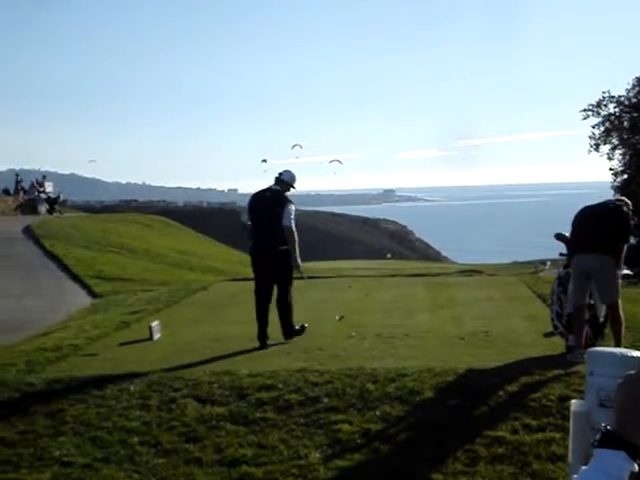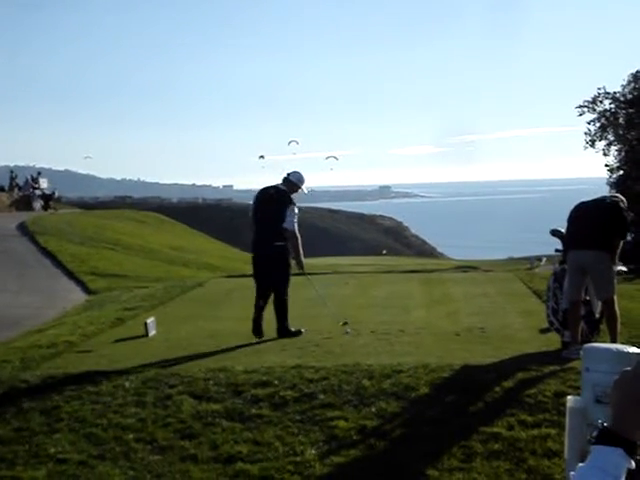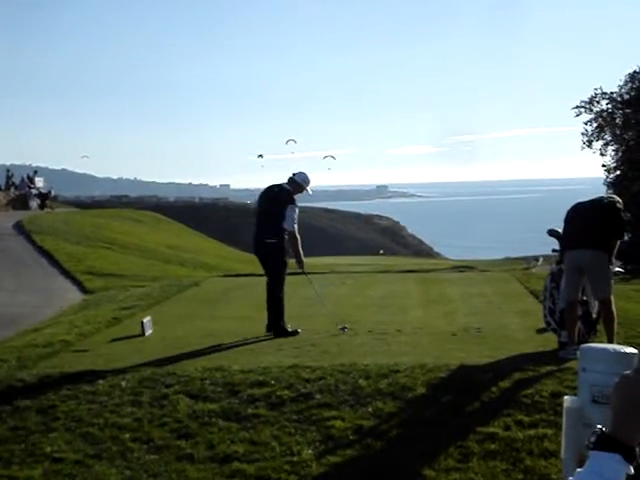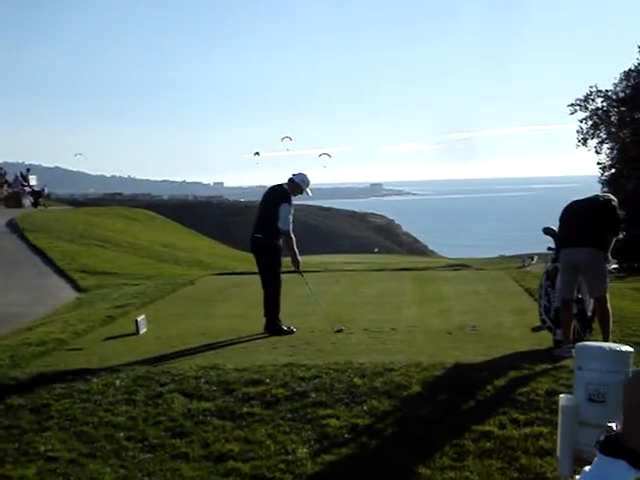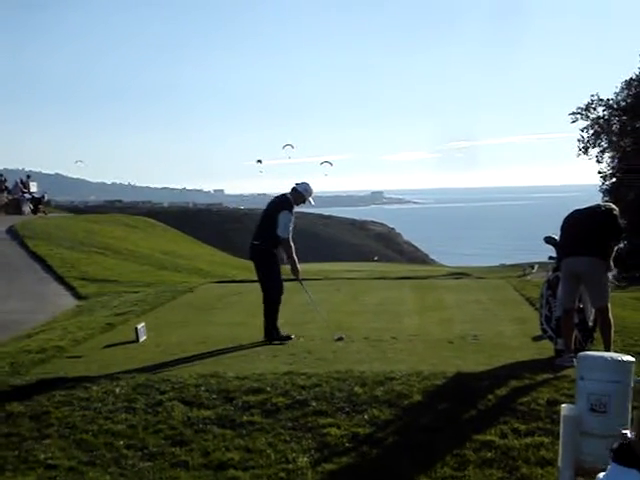
dt=0.3s
person 1, frame 1
left shoulder: (255, 198)
right shoulder: (285, 202)
left elbow: (247, 223)
right elbow: (289, 231)
right wrist: (296, 257)
left hip: (259, 252)
right hip: (280, 253)
left knee: (262, 295)
right knee: (284, 292)
left ankle: (263, 337)
right ankle: (288, 330)
person 1, frame 2
left shoulder: (262, 193)
right shoulder: (288, 203)
left elbow: (254, 219)
right elbow: (292, 234)
right wrist: (299, 258)
left hip: (259, 246)
right hip: (277, 249)
left knee: (263, 287)
right knee: (280, 289)
left ankle: (257, 320)
right ankle: (283, 328)
person 1, frame 3
left shoulder: (268, 191)
right shoulder: (289, 202)
left elbow: (259, 214)
right elbow: (292, 234)
right wrist: (299, 257)
left hip: (259, 243)
right hip: (274, 246)
left knee: (273, 282)
right knee: (276, 286)
left ankle: (272, 323)
right ankle: (278, 327)
person 1, frame 4
left shoulder: (274, 190)
right shoulder: (285, 201)
right elbow: (287, 233)
right wrist: (295, 256)
left hip: (260, 240)
right hip: (267, 243)
left knee: (270, 284)
right knee: (273, 285)
left ankle: (271, 322)
right ankle: (274, 325)
person 1, frame 5
left shoulder: (280, 200)
right shoulder: (286, 209)
right elbow: (286, 240)
left wrist: (286, 256)
right wrist: (294, 264)
left hip: (262, 248)
right hip: (265, 251)
left knee: (271, 291)
right knee: (274, 291)
left ankle: (271, 330)
right ankle: (271, 331)
person 2, frame 1
left shoulder: (585, 211)
right shoulder: (622, 211)
right elbow: (622, 240)
right wrist: (619, 262)
left hip: (578, 258)
right hip: (603, 258)
left knee: (578, 306)
right knee: (613, 305)
left ankle: (578, 350)
right ankle: (618, 349)
person 2, frame 2
left shoulder: (580, 207)
right shoulder: (617, 206)
left elbow: (569, 233)
right elbow: (620, 235)
right wrist: (614, 257)
left hip: (574, 254)
right hip: (599, 254)
left knee: (574, 302)
right knee: (608, 301)
left ankle: (575, 346)
right ankle: (614, 345)
person 2, frame 3
left shoulder: (576, 208)
right shoulder: (613, 205)
right elbow: (617, 234)
right wrist: (610, 256)
left hip: (571, 253)
right hip: (596, 254)
left knee: (571, 302)
right knee: (605, 301)
left ankle: (572, 346)
person 2, frame 4
left shoulder: (571, 207)
right shoulder: (608, 203)
left elbow: (561, 232)
right elbow: (614, 229)
right wrist: (606, 253)
left hip: (566, 252)
right hip: (592, 251)
left knee: (566, 300)
right knee: (601, 299)
left ankle: (567, 344)
right ankle: (607, 344)
person 2, frame 5
left shoulder: (572, 216)
right shoulder: (609, 211)
left elbow: (562, 241)
right elbow: (615, 238)
right wrist: (608, 261)
left hip: (568, 261)
right hip: (593, 261)
left knee: (567, 310)
right knee: (603, 309)
left ankle: (568, 354)
